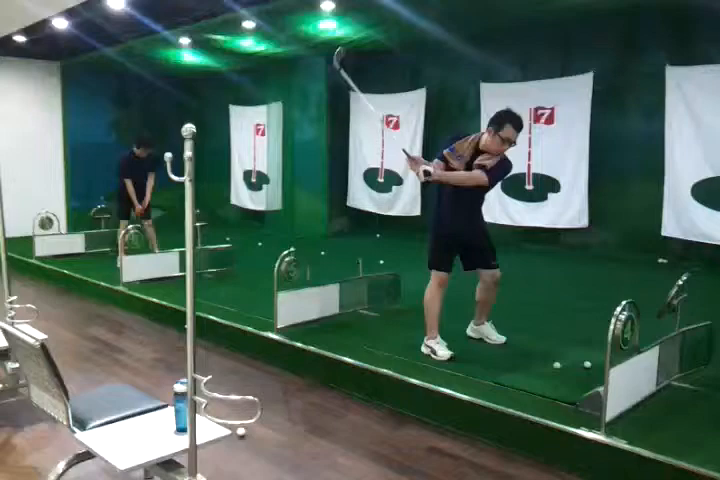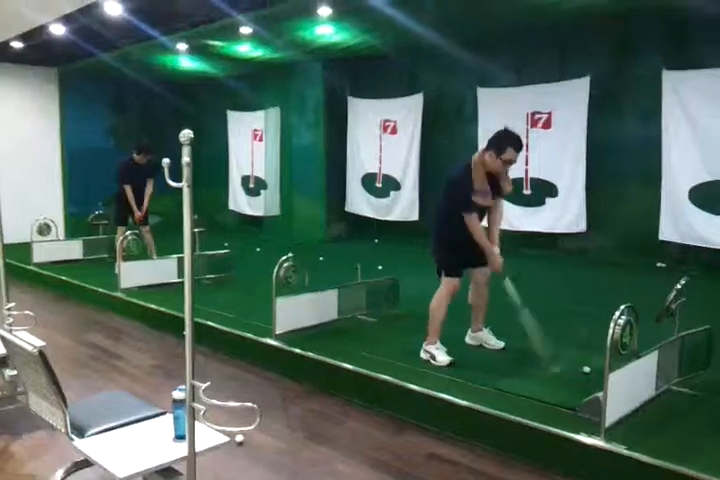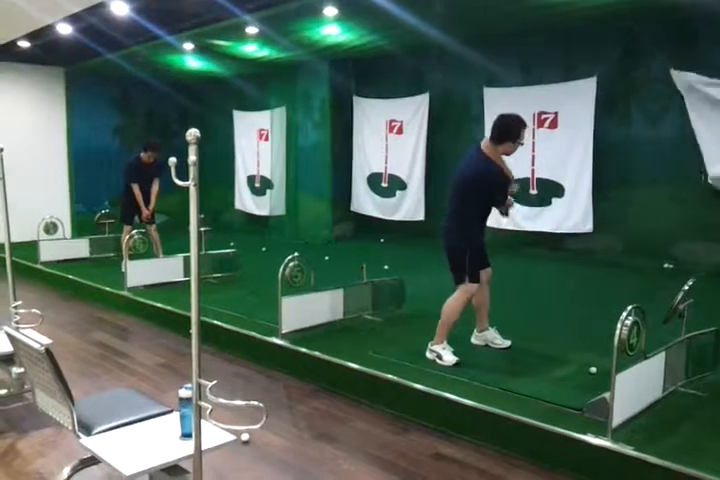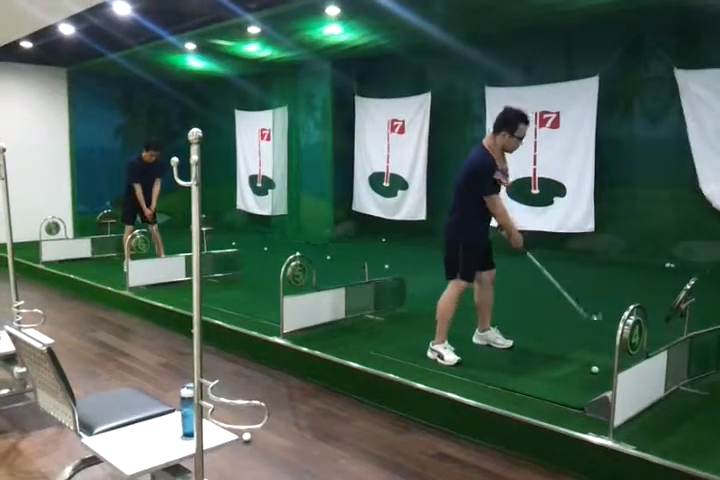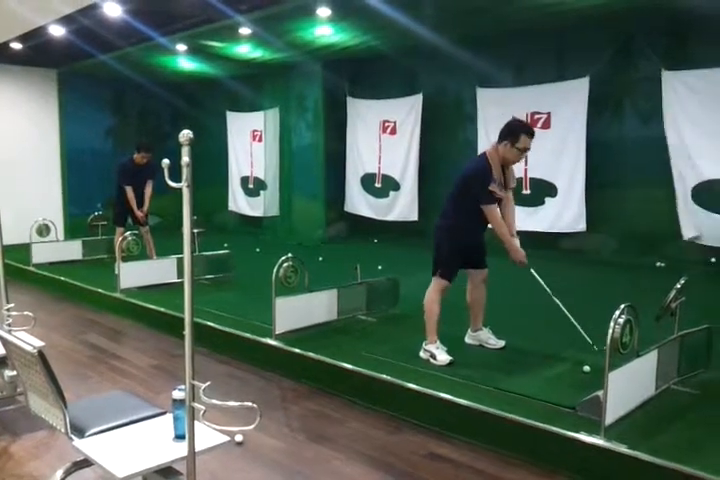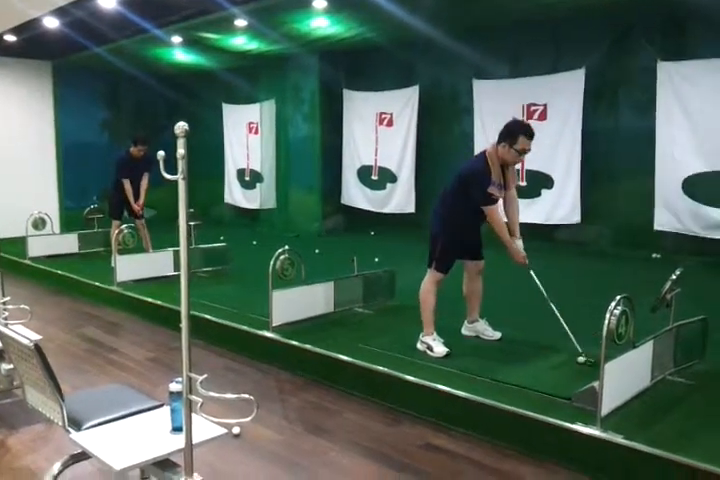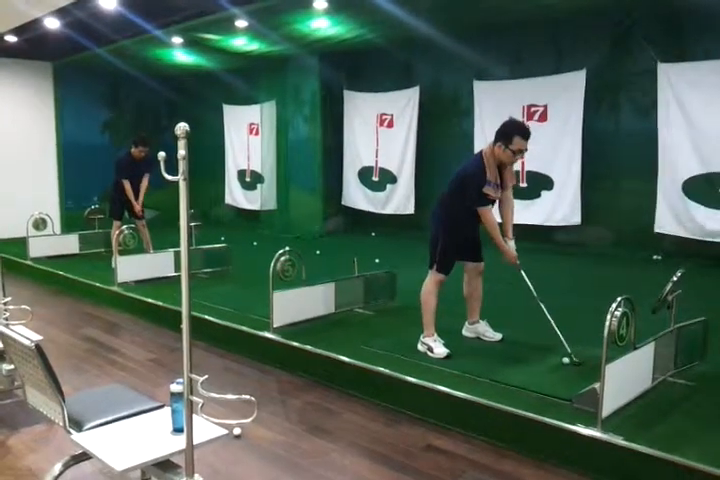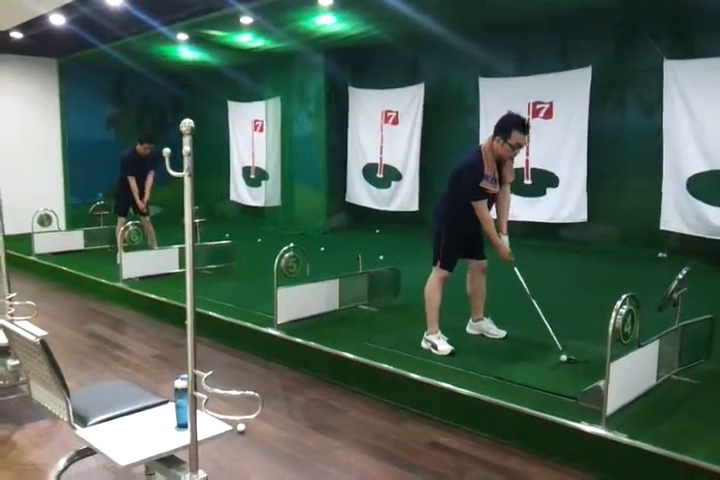
dt=0.4s
person 1, frame 1
left shoulder: (503, 165)
right shoulder: (458, 144)
left elbow: (471, 179)
right elbow: (436, 168)
left wrist: (434, 173)
right wrist: (425, 167)
left hip: (473, 226)
right hip: (444, 224)
left knee: (491, 276)
right knee: (439, 278)
left ankle: (479, 324)
right ankle: (431, 339)
person 1, frame 2
left shoulder: (499, 175)
right shoulder: (463, 177)
left elbow: (496, 209)
right elbow: (471, 220)
left wrist: (495, 246)
right wrist: (490, 251)
left hip: (469, 234)
right hip: (448, 234)
left knee: (483, 276)
right knee: (450, 284)
left ankle: (477, 331)
right ankle: (431, 345)
person 1, frame 3
left shoulder: (478, 150)
right shoulder: (494, 174)
right elbow: (503, 205)
left wrist: (505, 190)
right wrist: (508, 201)
left hip: (467, 229)
right hip: (461, 234)
left knee: (484, 276)
right knee: (467, 288)
left ankle: (482, 331)
right ankle: (437, 345)
person 1, frame 4
left shoulder: (495, 155)
right shoulder: (484, 163)
left elbow: (495, 197)
right elbow: (494, 205)
left wrist: (507, 227)
right wrist: (514, 232)
left hip: (478, 230)
right hip: (461, 231)
left knee: (487, 277)
right knee: (459, 284)
left ankle: (484, 331)
right ankle: (438, 344)
person 1, frame 5
left shoulder: (505, 164)
right shoulder: (480, 171)
left elbow: (507, 200)
right elbow: (492, 216)
left wrist: (514, 237)
right wrist: (511, 247)
left hip: (473, 231)
right hip: (451, 231)
left knee: (479, 276)
right knee: (440, 283)
left ankle: (476, 331)
right ankle: (430, 344)
person 1, frame 6
left shoulder: (506, 162)
right shoulder: (479, 171)
left elbow: (511, 196)
right elbow: (493, 215)
left wrist: (517, 237)
right wrist: (512, 249)
left hip: (470, 222)
right hip: (448, 222)
left knee: (476, 267)
right knee: (435, 275)
left ankle: (473, 322)
right ankle: (427, 336)
person 1, frame 7
left shoulder: (504, 162)
right shoulder: (475, 172)
left elbow: (506, 195)
right elbow: (486, 214)
left wrist: (509, 237)
right wrist: (504, 249)
left hip: (469, 224)
right hip: (448, 223)
left knee: (475, 268)
right knee: (437, 275)
left ankle: (473, 323)
right ankle: (428, 337)
person 1, frame 8
left shoulder: (505, 158)
right shoulder: (473, 166)
left elbow: (504, 192)
right elbow: (482, 210)
left wrist: (503, 232)
right wrist: (499, 245)
left hip: (472, 222)
right hip: (450, 220)
left knee: (479, 266)
right knee: (441, 272)
left ankle: (477, 321)
right ankle: (431, 334)
person 2, frame 1
left shoulder: (152, 158)
right shoulder: (126, 160)
left elbow: (151, 178)
right elbow: (128, 183)
left wrist: (147, 197)
right wrist: (136, 204)
left hip: (142, 194)
right hip: (126, 195)
left knee: (148, 222)
right knee: (124, 224)
left ankle: (156, 251)
person 2, frame 2
left shoulder: (150, 165)
right shoulder: (125, 166)
left elbow: (149, 184)
right elbow: (127, 189)
left wrist: (145, 205)
right wrist: (135, 211)
left hip: (140, 200)
right hip: (124, 200)
left knee: (145, 229)
right knee: (121, 230)
left ankle: (154, 258)
right ankle: (119, 262)
person 2, frame 3
left shoulder: (157, 164)
right shoulder: (132, 164)
left elbow: (155, 184)
right elbow: (135, 188)
left wrist: (151, 205)
right wrist: (143, 209)
left hip: (147, 199)
right hip: (130, 199)
left knee: (152, 227)
right knee: (127, 229)
left ankle: (160, 256)
right ankle: (125, 260)
person 2, frame 4
left shoulder: (159, 164)
right shoulder: (134, 164)
left elbow: (157, 184)
right elbow: (137, 188)
left wrist: (153, 204)
right wrist: (144, 208)
left hip: (148, 199)
right hip: (131, 199)
left knee: (154, 227)
right knee: (129, 228)
left ankle: (162, 256)
person 2, frame 5
left shoulder: (150, 166)
right shoulder: (125, 166)
left elbow: (148, 186)
right elbow: (128, 190)
left wrist: (146, 206)
right wrist: (135, 210)
left hip: (140, 201)
right hip: (123, 201)
left knee: (145, 229)
right knee: (120, 230)
left ankle: (153, 258)
person 2, frame 6
left shoulder: (147, 159)
right shoulder: (122, 160)
left elbow: (145, 179)
right elbow: (126, 183)
left wrist: (141, 199)
right wrist: (132, 204)
left hip: (136, 194)
right hip: (118, 194)
left knee: (141, 222)
right knee: (116, 223)
left ankle: (150, 251)
right ankle: (114, 255)
person 2, frame 7
left shoulder: (147, 161)
right shoulder: (122, 161)
left elbow: (145, 180)
right elbow: (126, 184)
left wrist: (140, 200)
right wrist: (134, 204)
left hip: (136, 195)
right hip: (119, 195)
left knee: (142, 223)
right knee: (117, 224)
left ankle: (150, 252)
right ankle: (115, 256)
person 2, frame 8
left shoulder: (152, 157)
right shoulder: (128, 158)
left elbow: (150, 177)
right elbow: (132, 181)
left wrist: (146, 197)
right wrist: (137, 201)
left hip: (141, 192)
right hip: (124, 192)
left knee: (146, 220)
right knee: (122, 220)
left ankle: (155, 248)
right ankle: (120, 252)
